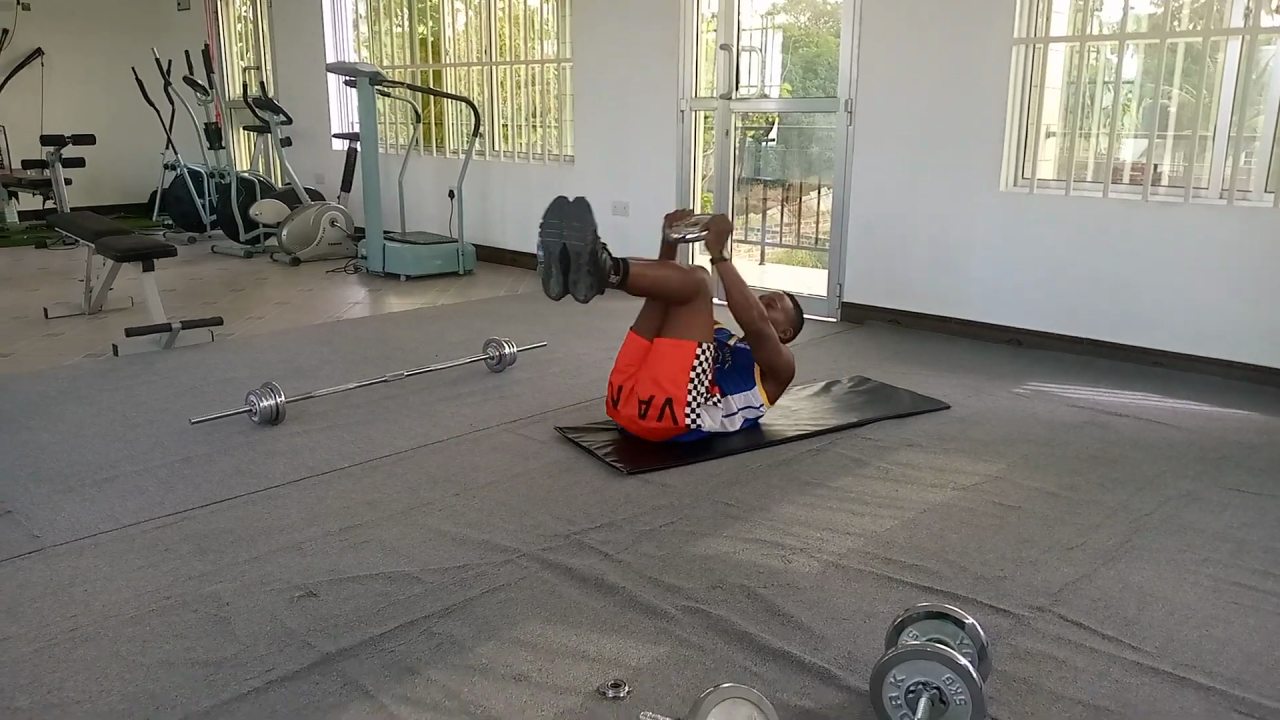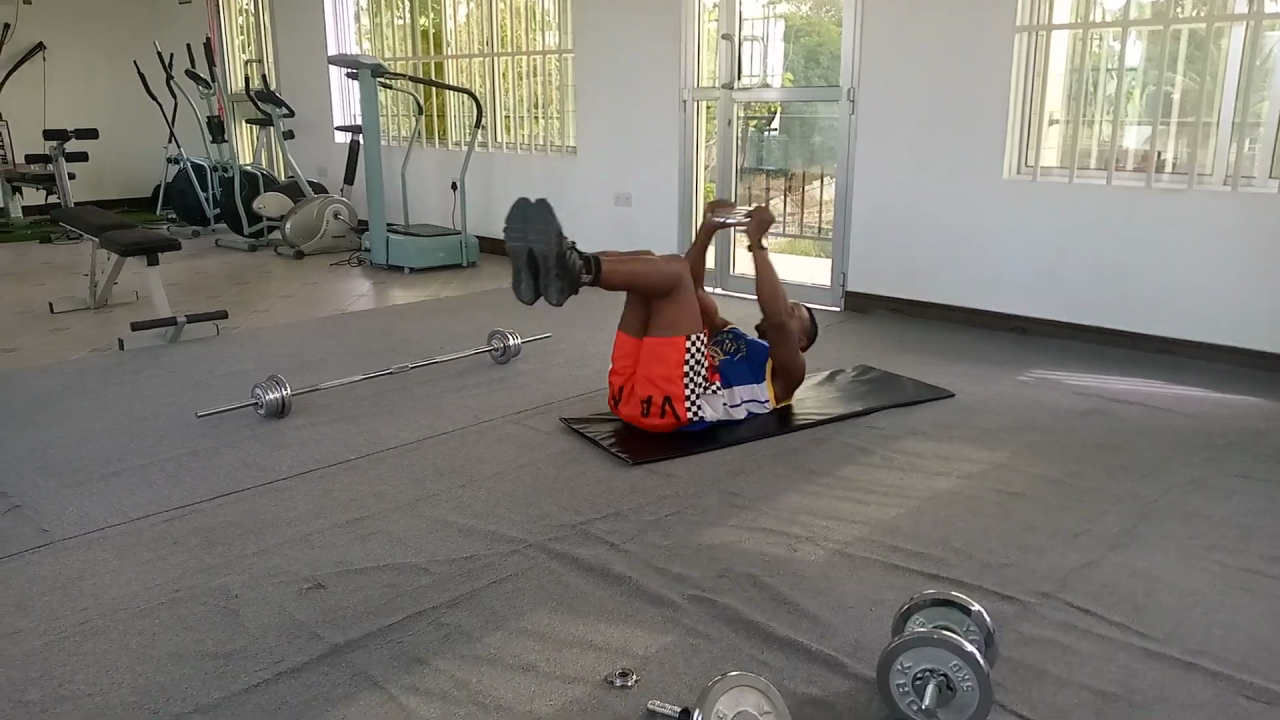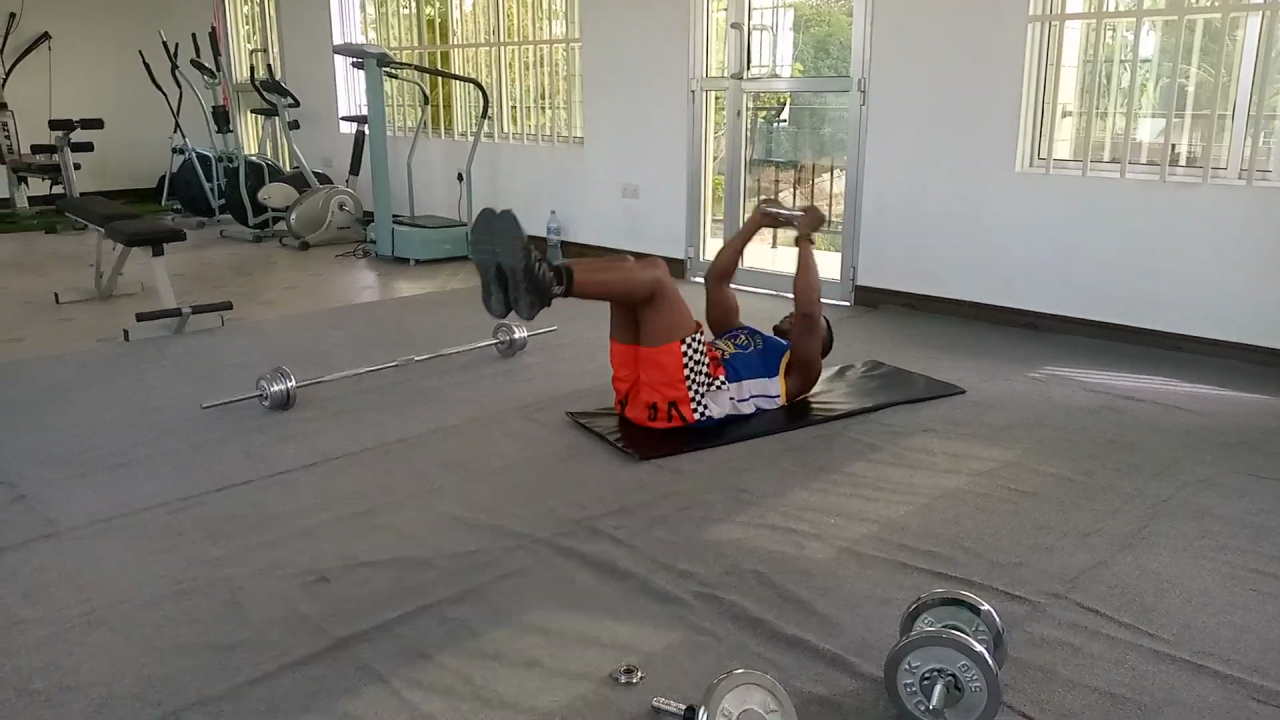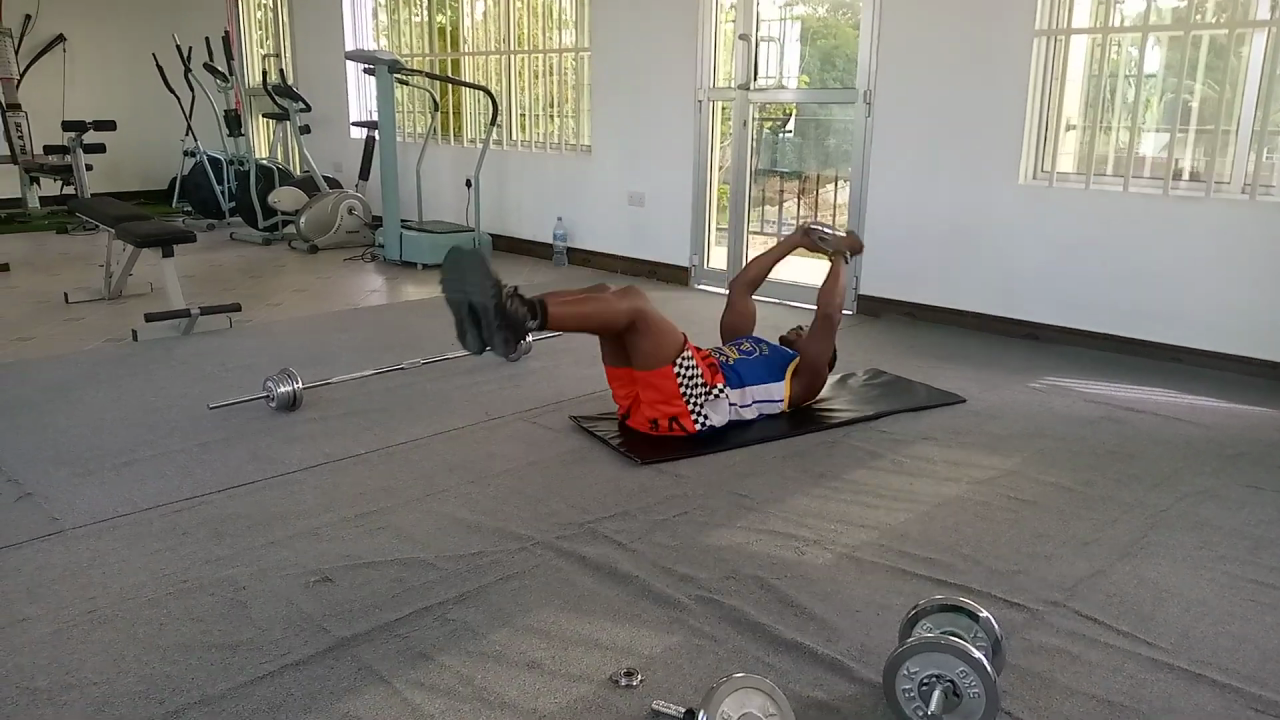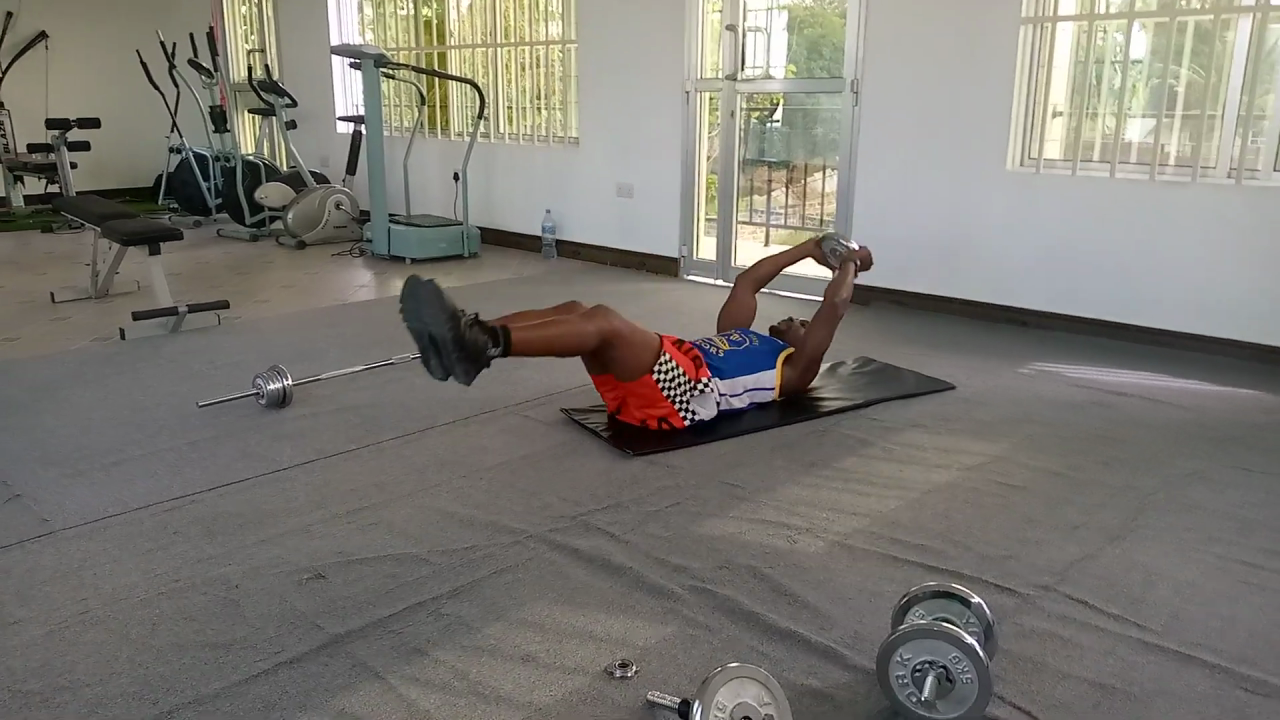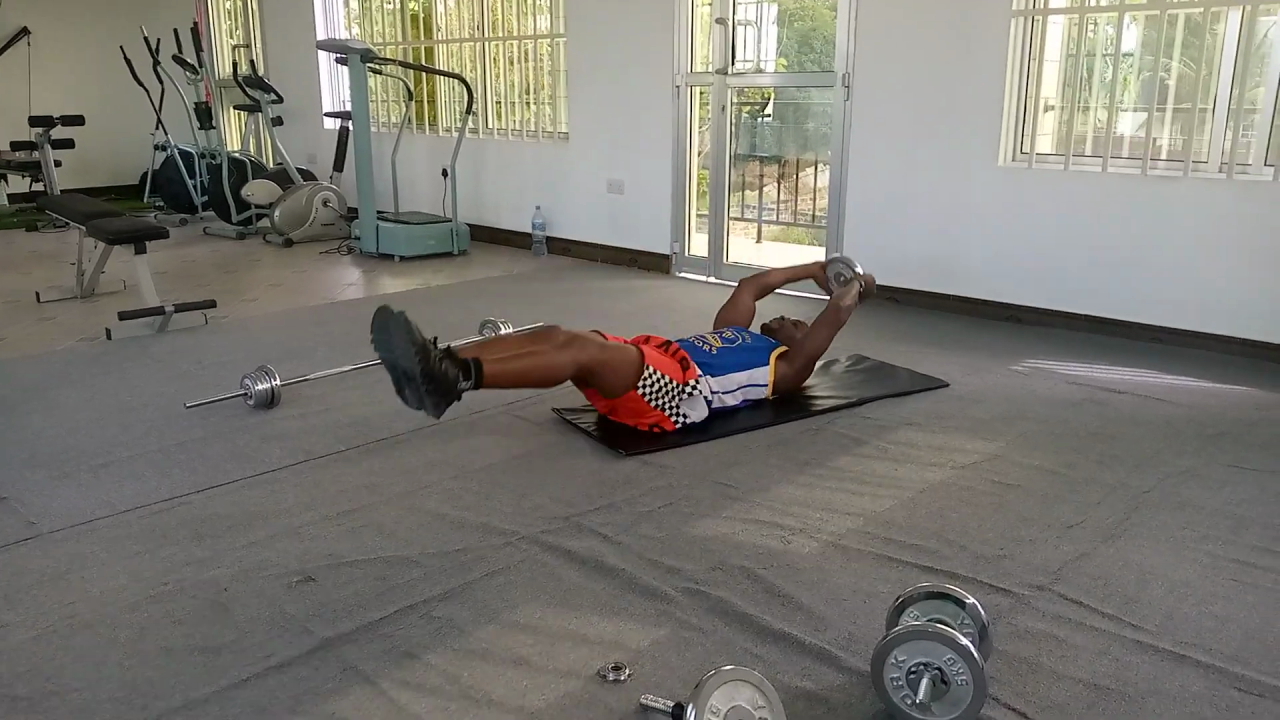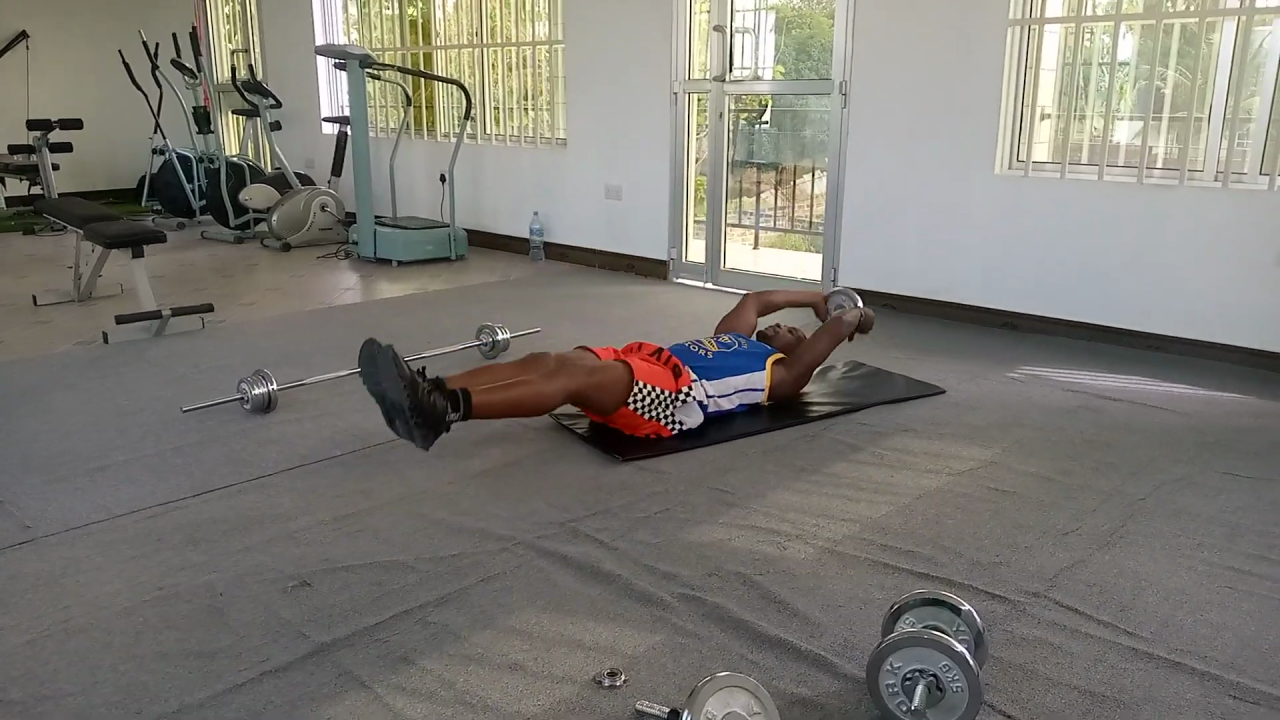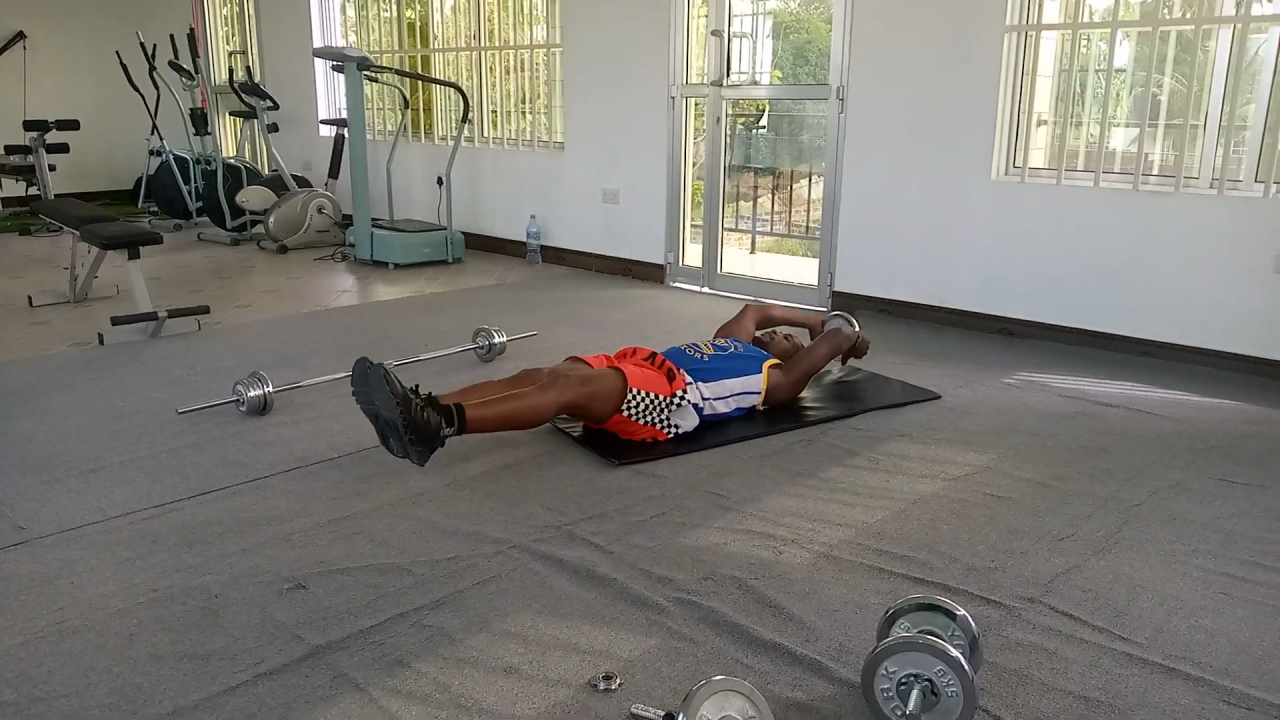
dt=0.1s
person 1, frame 1
left shoulder: (777, 367)
right shoulder: (720, 339)
left elbow: (754, 324)
left wrist: (718, 256)
right wrist: (669, 243)
left hip: (674, 413)
right hip: (626, 400)
left knee: (696, 280)
right knee: (665, 283)
left ankle: (602, 271)
right ankle: (583, 269)
person 1, frame 2
left shoulder: (787, 370)
right shoulder: (723, 334)
left elbow: (779, 320)
right elbow: (694, 284)
left wrist: (758, 245)
right wrist: (708, 230)
left hip: (676, 405)
right hip: (631, 392)
left knee: (675, 270)
left ankle: (577, 268)
right ankle: (551, 273)
person 1, frame 3
left shoulder: (796, 373)
right shoulder: (741, 335)
left elbow: (808, 312)
right elbow: (717, 277)
left wrist: (803, 243)
right wrist: (753, 225)
left hip: (686, 397)
right hip: (639, 388)
left knee: (652, 272)
right knee: (623, 266)
left ankle: (547, 282)
right ankle: (521, 286)
person 1, frame 4
left shoulder: (801, 378)
right shoulder: (748, 345)
left elbow: (828, 317)
right elbow: (741, 287)
left wrist: (839, 259)
right wrist: (792, 242)
left hip: (689, 407)
right hip: (642, 398)
left knee: (630, 301)
right knee: (604, 297)
left ankle: (522, 315)
right ankle: (504, 316)
person 1, frame 5
left shoulder: (793, 369)
right shoulder: (743, 334)
left elbow: (830, 312)
right elbow: (747, 281)
left wrist: (849, 271)
right wrist: (805, 249)
left hip: (682, 395)
right hip: (655, 373)
left knee: (602, 320)
right knee: (574, 312)
left ankle: (484, 346)
right ankle: (469, 334)
person 1, frame 6
left shoulder: (787, 368)
right shoulder: (739, 336)
left elbow: (834, 315)
right elbow: (750, 287)
left wrist: (853, 287)
right wrist: (811, 271)
left hip: (675, 397)
right hip: (654, 358)
left knee: (579, 347)
right knee: (555, 338)
left ankle: (454, 378)
right ankle: (443, 365)
person 1, frame 7
left shoulder: (783, 376)
right shoulder: (737, 340)
left elbow: (834, 329)
right elbow: (756, 299)
left wrist: (851, 319)
right wrist: (817, 298)
left hip: (670, 395)
right hip: (647, 362)
left knee: (569, 373)
right knee: (543, 362)
left ankle: (442, 409)
right ankle: (431, 394)
person 1, frame 8
left shoulder: (780, 379)
right shoulder: (734, 347)
left elbow: (834, 342)
right elbow: (755, 310)
left wrist: (847, 335)
right wrist: (814, 319)
left hip: (667, 397)
right hip: (642, 366)
left knee: (563, 386)
right knee: (537, 378)
left ankle: (437, 424)
right ankle: (425, 410)
